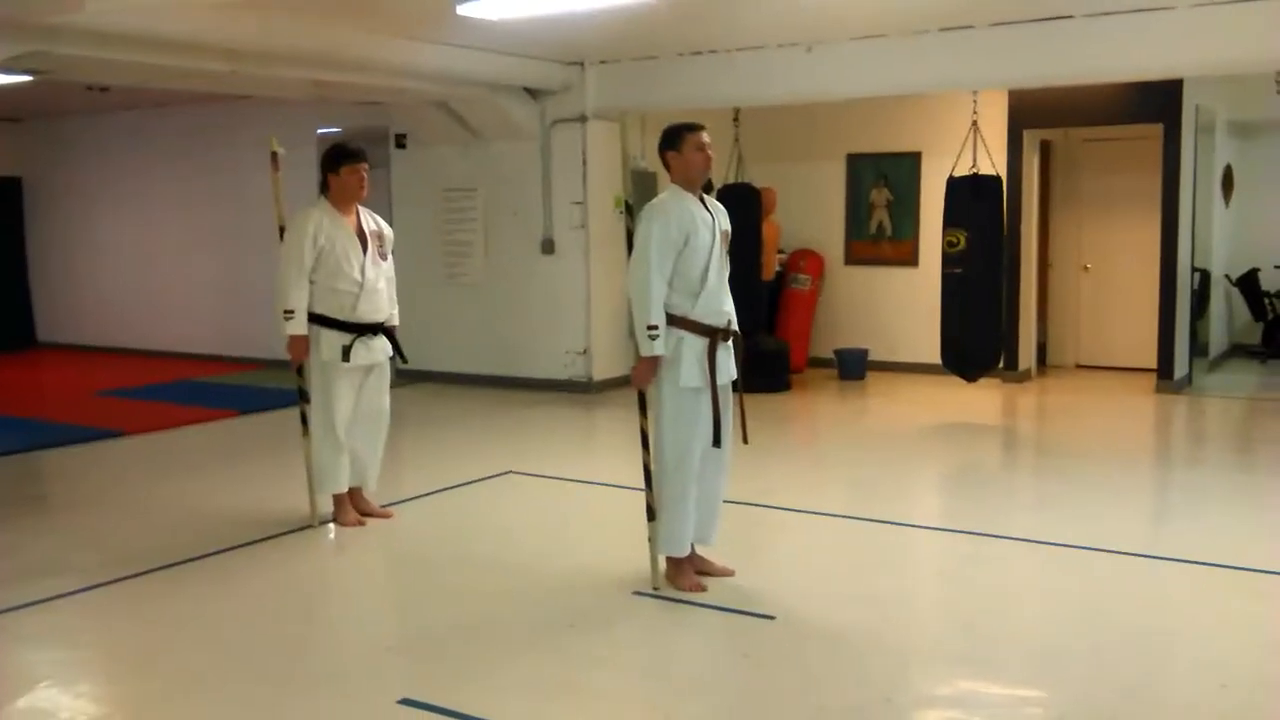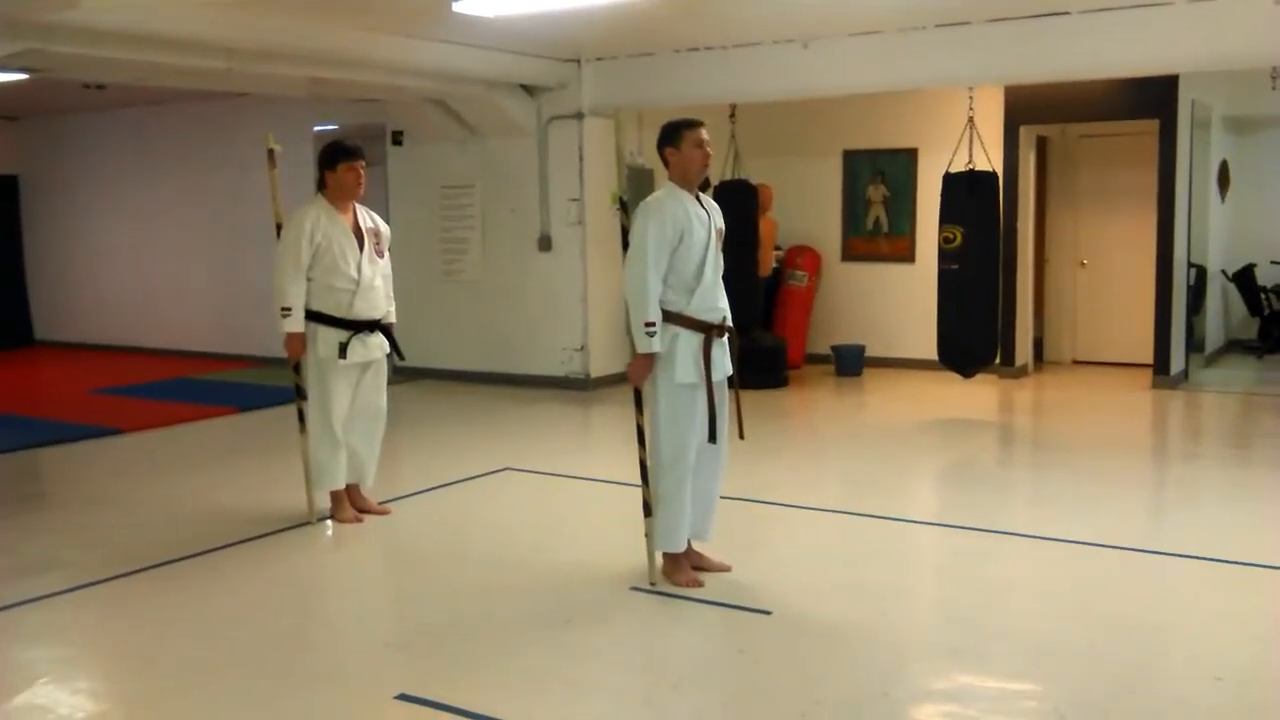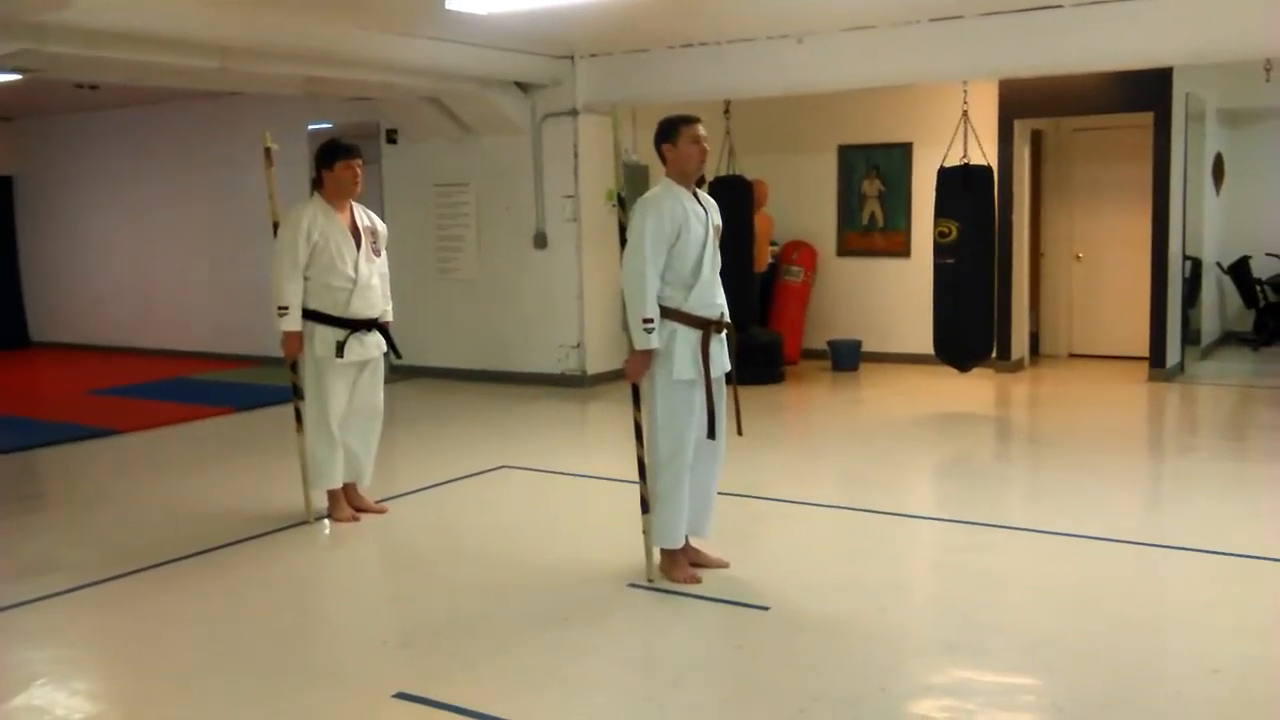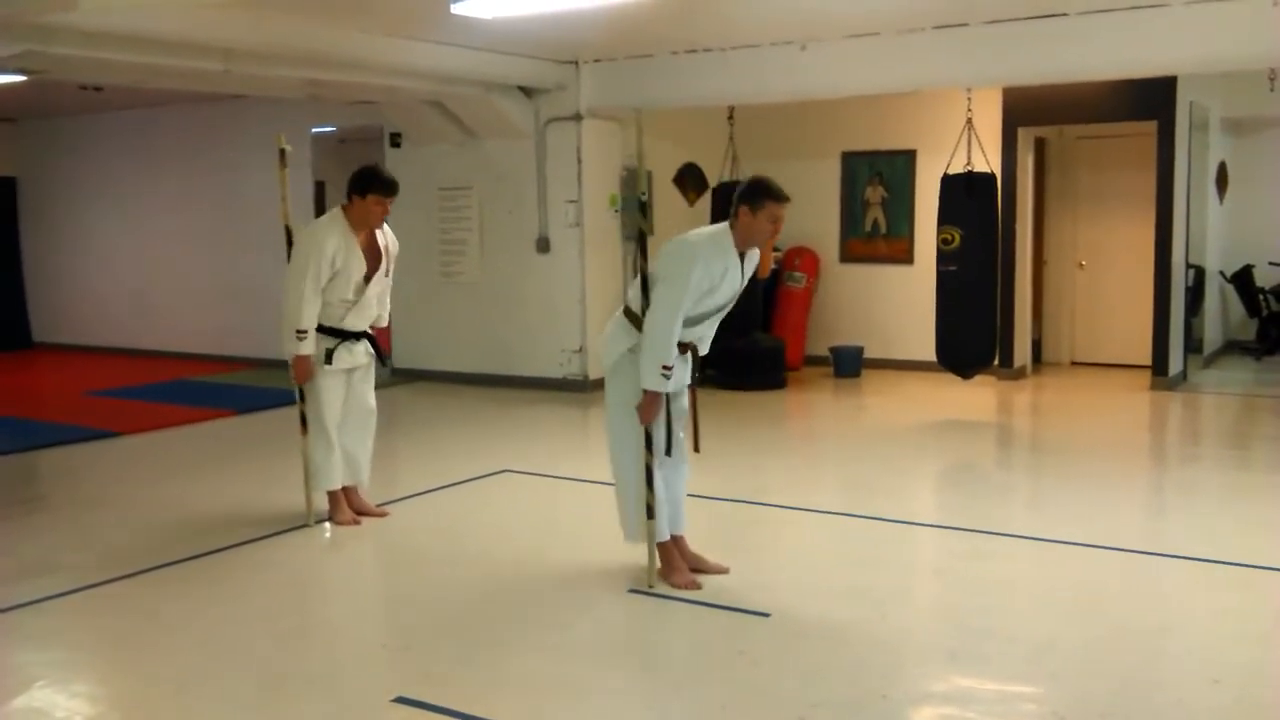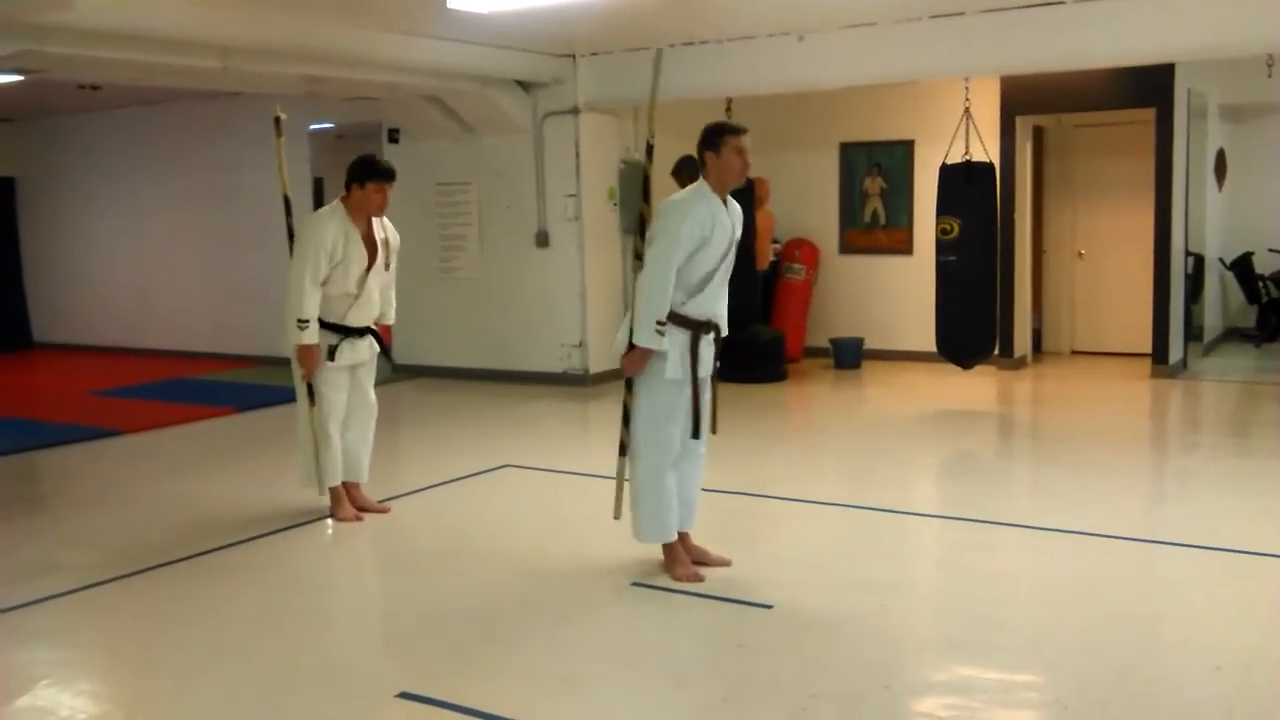
dt=1s
person 1, frame 1
left shoulder: (717, 212)
right shoulder: (663, 213)
right elbow: (647, 285)
left wrist: (729, 336)
right wrist: (649, 353)
left hip: (716, 348)
right hip: (681, 349)
left knee: (711, 452)
right knee: (680, 454)
left ankle: (692, 549)
right ankle: (675, 558)
person 1, frame 2
left shoulder: (712, 209)
right shoulder: (659, 210)
right elbow: (642, 283)
left wrist: (724, 333)
right wrist: (645, 350)
left hip: (711, 344)
right hip: (677, 346)
left knee: (708, 449)
right knee: (676, 451)
left ankle: (689, 545)
right ankle: (672, 554)
person 1, frame 3
left shoulder: (708, 205)
right shoulder: (656, 207)
right elbow: (639, 279)
right wrist: (643, 347)
left hip: (709, 340)
right hip: (674, 342)
left knee: (705, 446)
right knee: (674, 447)
left ankle: (686, 541)
right ankle: (670, 551)
person 1, frame 4
left shoulder: (750, 254)
right shoulder: (696, 253)
right elbow: (662, 322)
left wrist: (691, 356)
right wrist: (653, 391)
left hip: (675, 351)
right hip: (637, 347)
left knee: (671, 448)
right knee: (641, 450)
left ankle: (678, 545)
right ankle: (668, 555)
person 1, frame 5
left shoulder: (732, 211)
right shoulder: (683, 209)
right elbow: (656, 279)
left wrist: (711, 335)
right wrist: (643, 347)
left hip: (698, 341)
right hip: (662, 339)
left knee: (689, 442)
right knee: (657, 444)
left ankle: (683, 538)
right ankle: (671, 548)
person 2, frame 1
left shoulder: (378, 226)
right shoulder: (310, 223)
right elbow: (295, 279)
left wrist: (391, 325)
right wrist: (297, 332)
left hip: (373, 339)
right hip: (332, 339)
left knee: (371, 418)
right knee: (333, 419)
left ankle: (359, 493)
right ankle: (340, 501)
person 2, frame 2
left shoulder: (375, 224)
right shoulder: (307, 221)
right elbow: (291, 277)
left wrist: (388, 321)
right wrist: (294, 329)
left hip: (370, 336)
right hip: (329, 336)
left knee: (369, 414)
right knee: (329, 416)
left ankle: (356, 490)
right ankle: (338, 497)
person 2, frame 3
left shoulder: (371, 222)
right shoulder: (304, 219)
right elbow: (288, 276)
left wrist: (385, 319)
right wrist: (291, 329)
left hip: (367, 335)
right hip: (326, 335)
left knee: (366, 413)
right knee: (327, 414)
left ankle: (354, 489)
right ankle: (335, 497)
person 2, frame 4
left shoulder: (385, 237)
right shoulder: (322, 237)
right elbow: (303, 297)
left wrist: (378, 326)
right wrist: (302, 352)
left hip: (358, 342)
right hip: (322, 342)
left knee: (360, 414)
right knee: (325, 418)
left ankle: (353, 492)
right ankle: (335, 499)
person 2, frame 5
left shoulder: (385, 230)
right shoulder: (322, 227)
right elbow: (303, 287)
left wrist: (383, 323)
right wrist: (306, 343)
left hip: (361, 338)
right hip: (324, 338)
left knee: (361, 411)
right knee: (327, 415)
left ankle: (354, 489)
right ankle: (337, 496)
